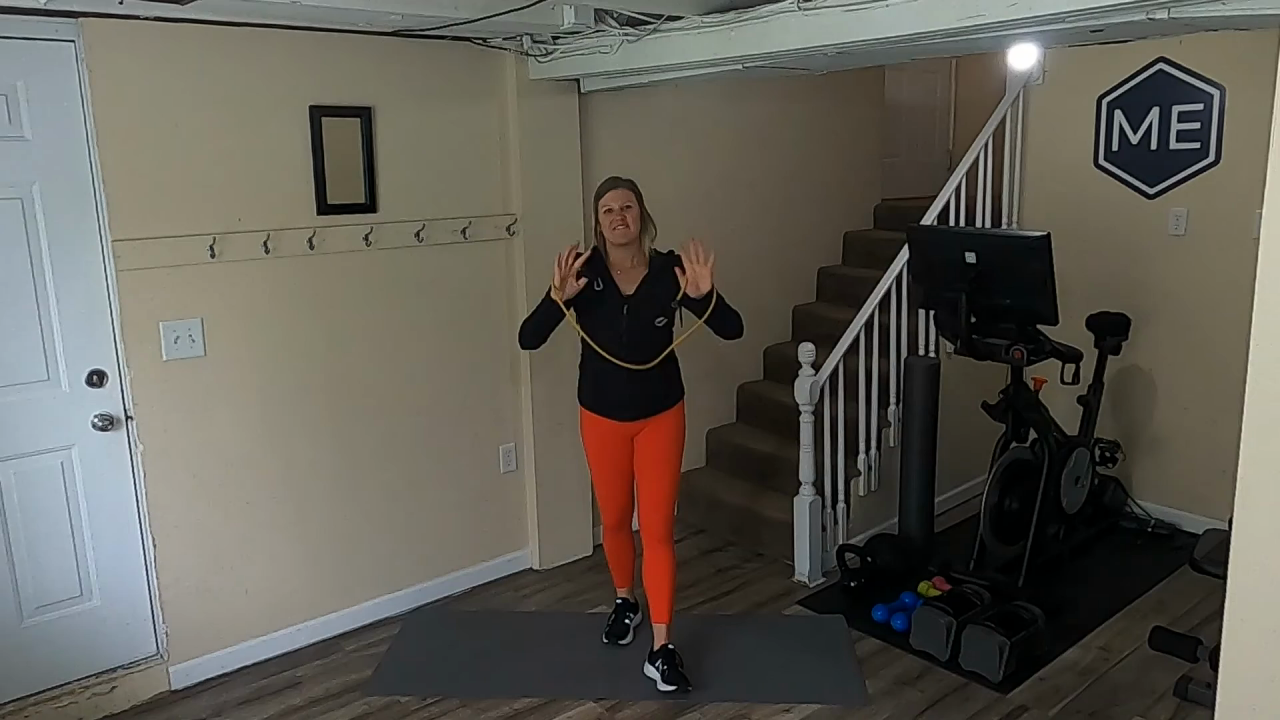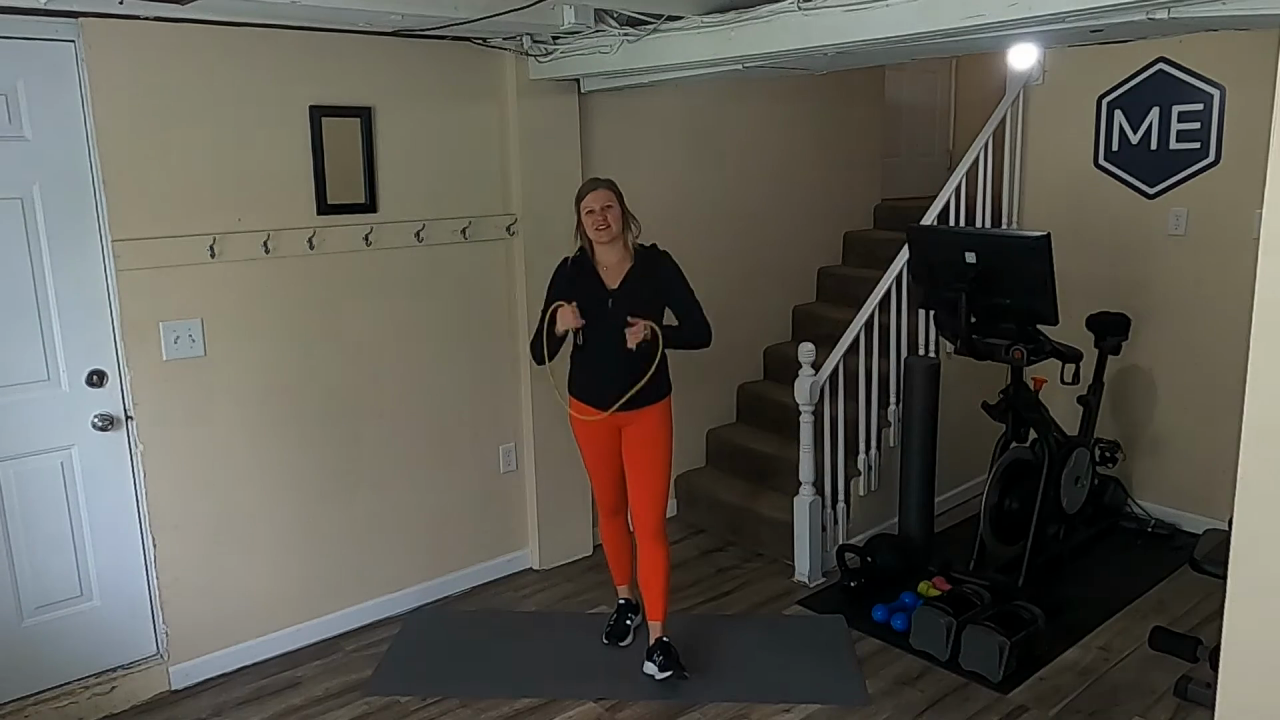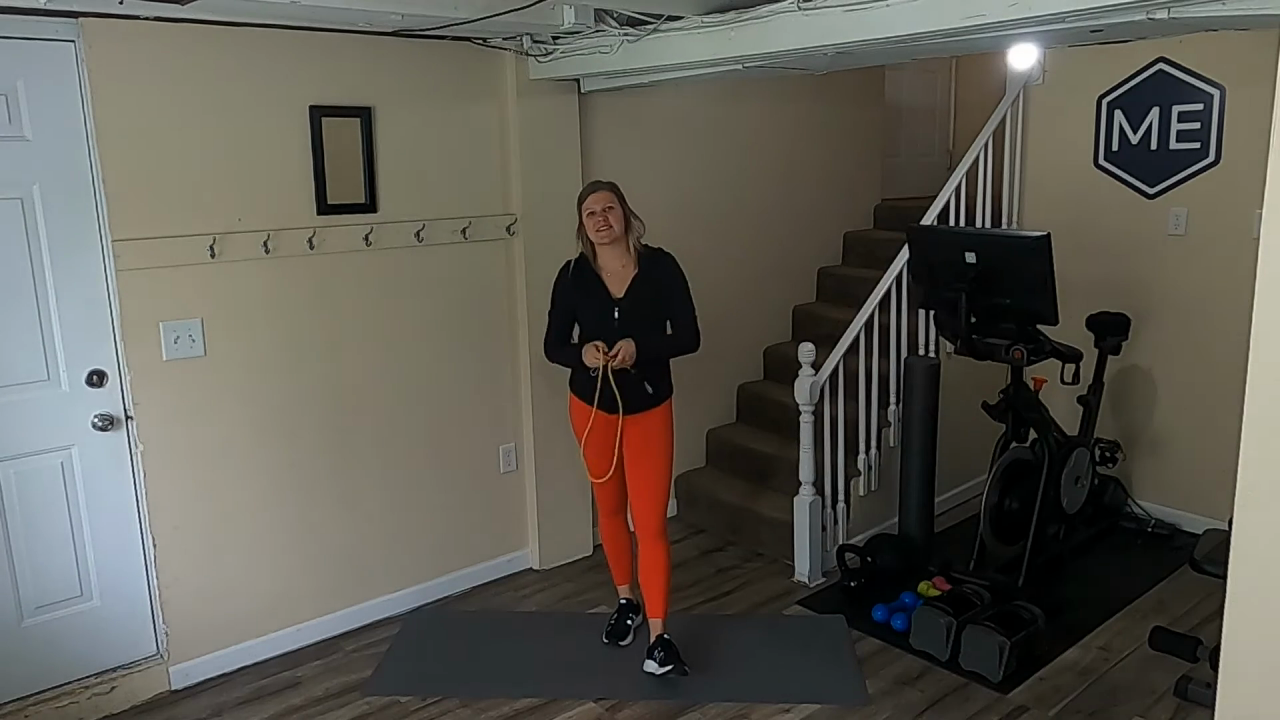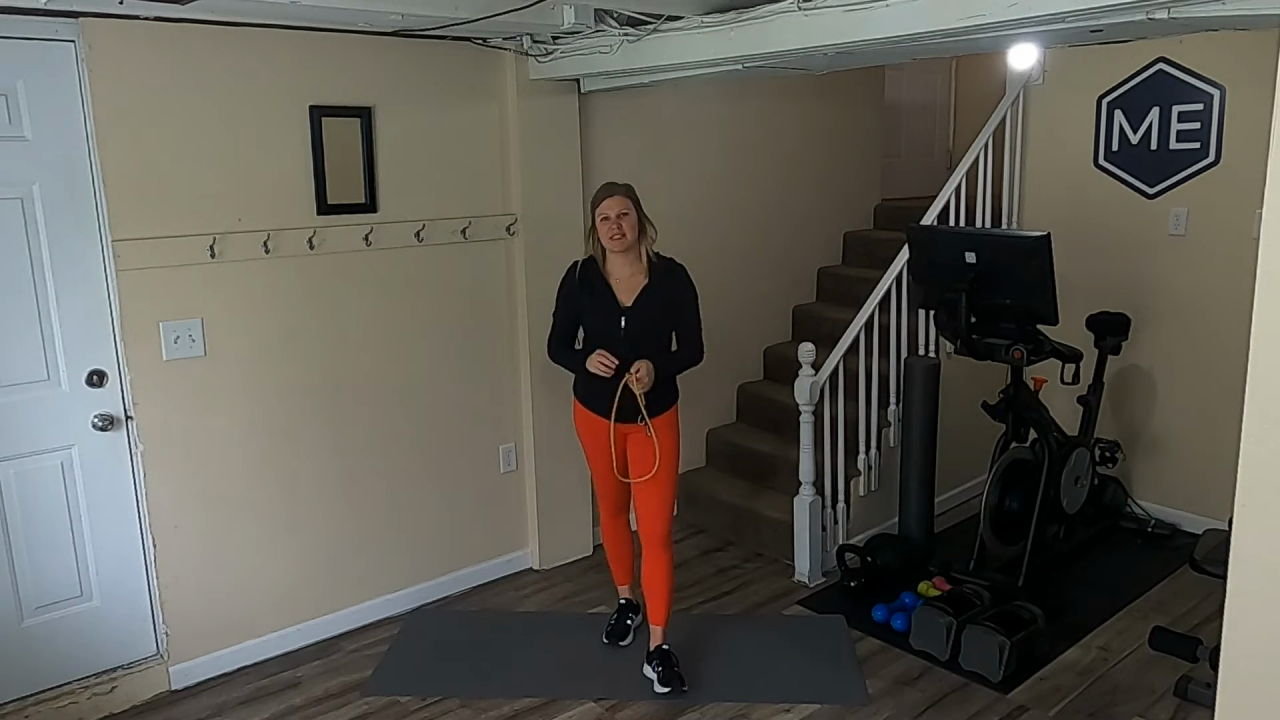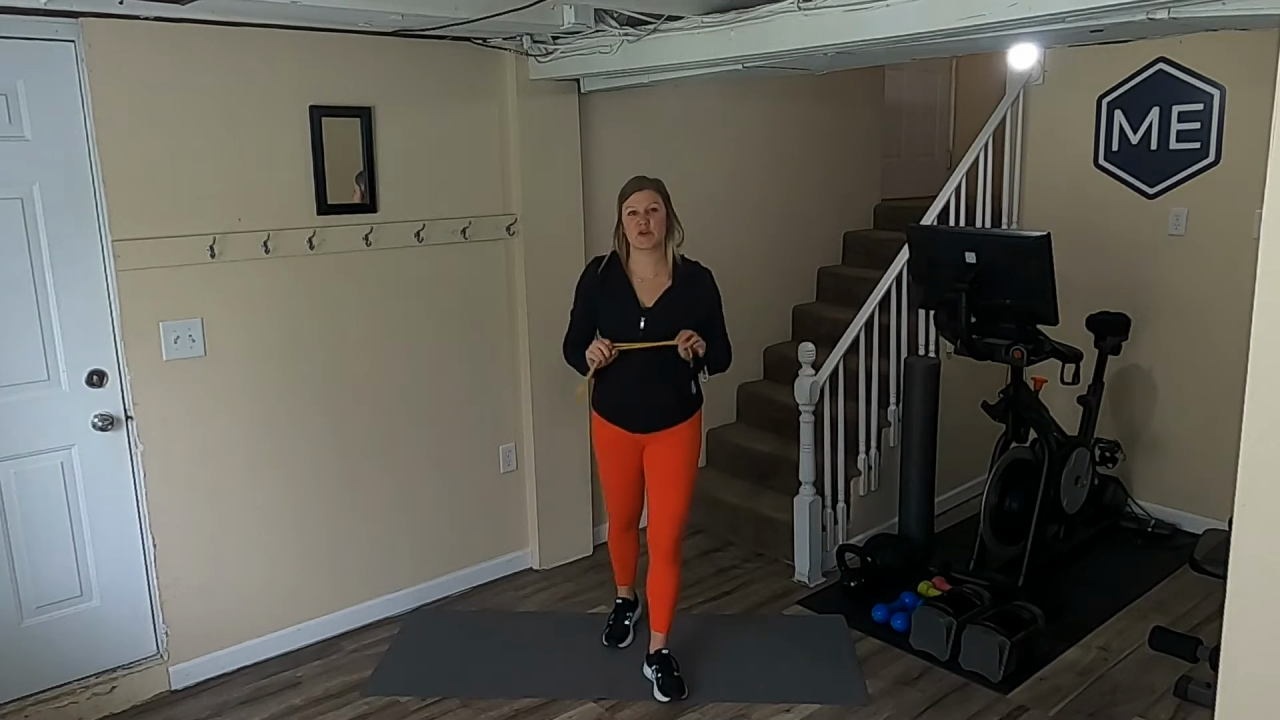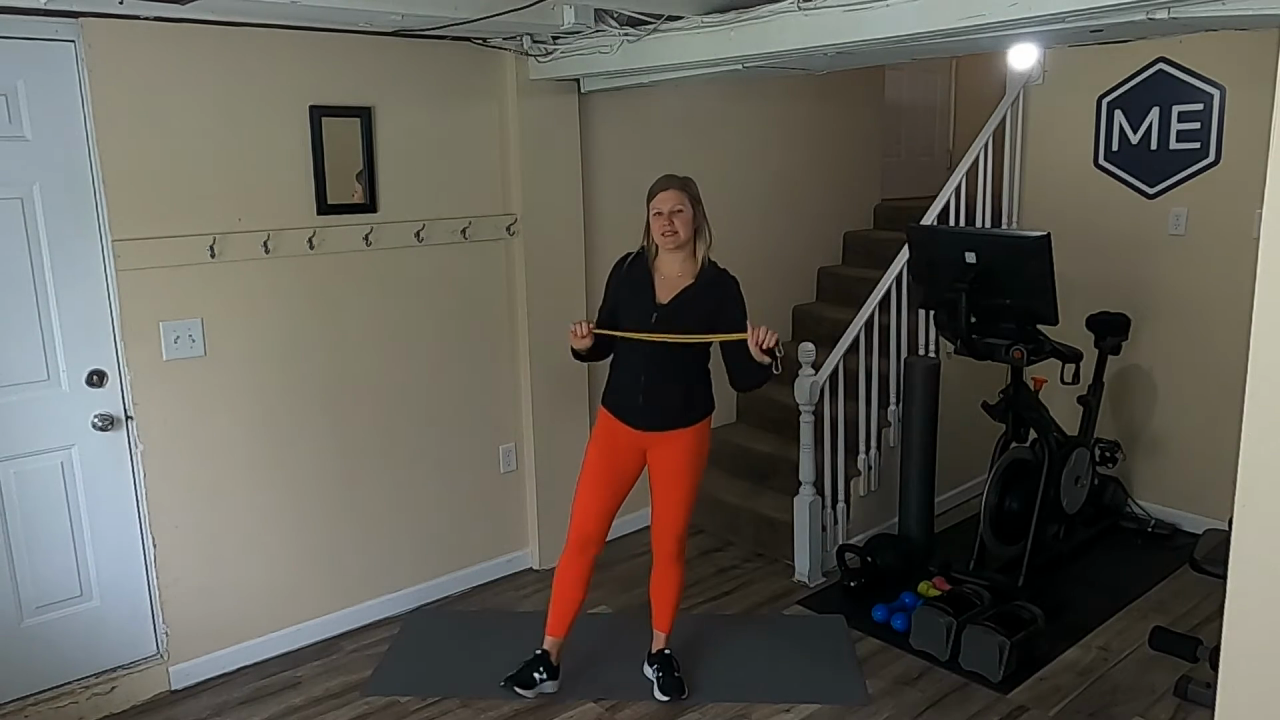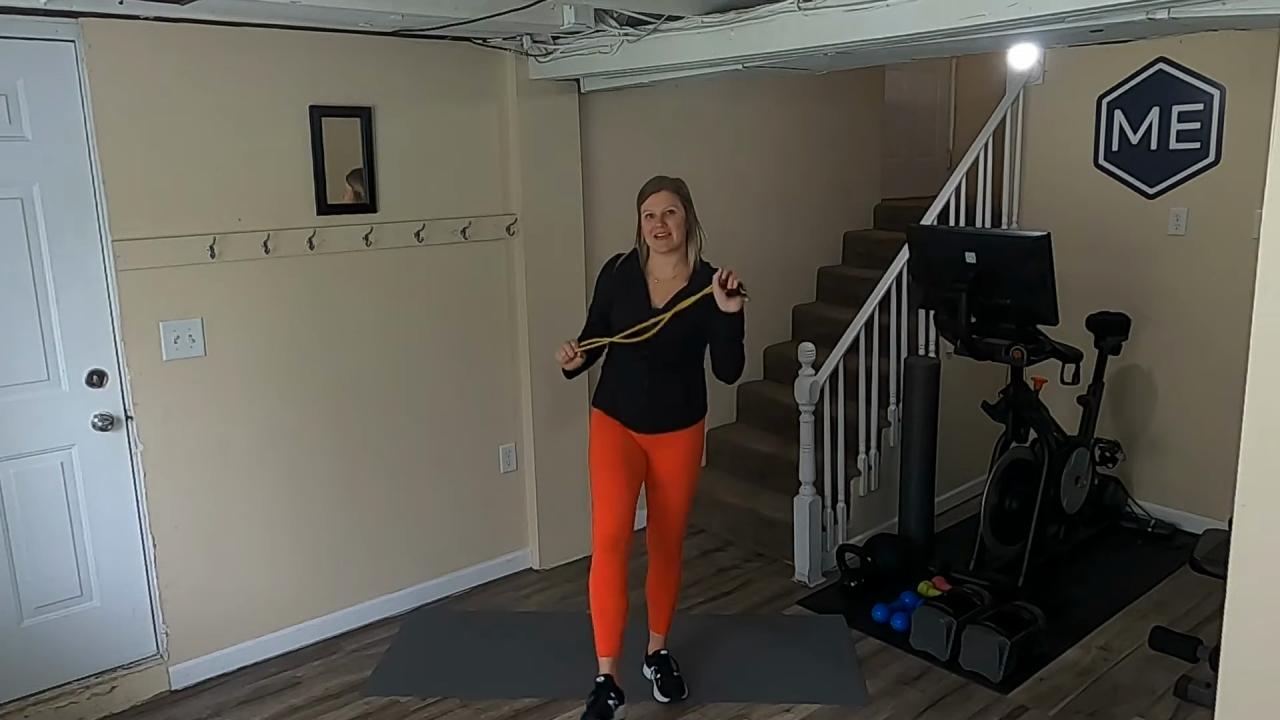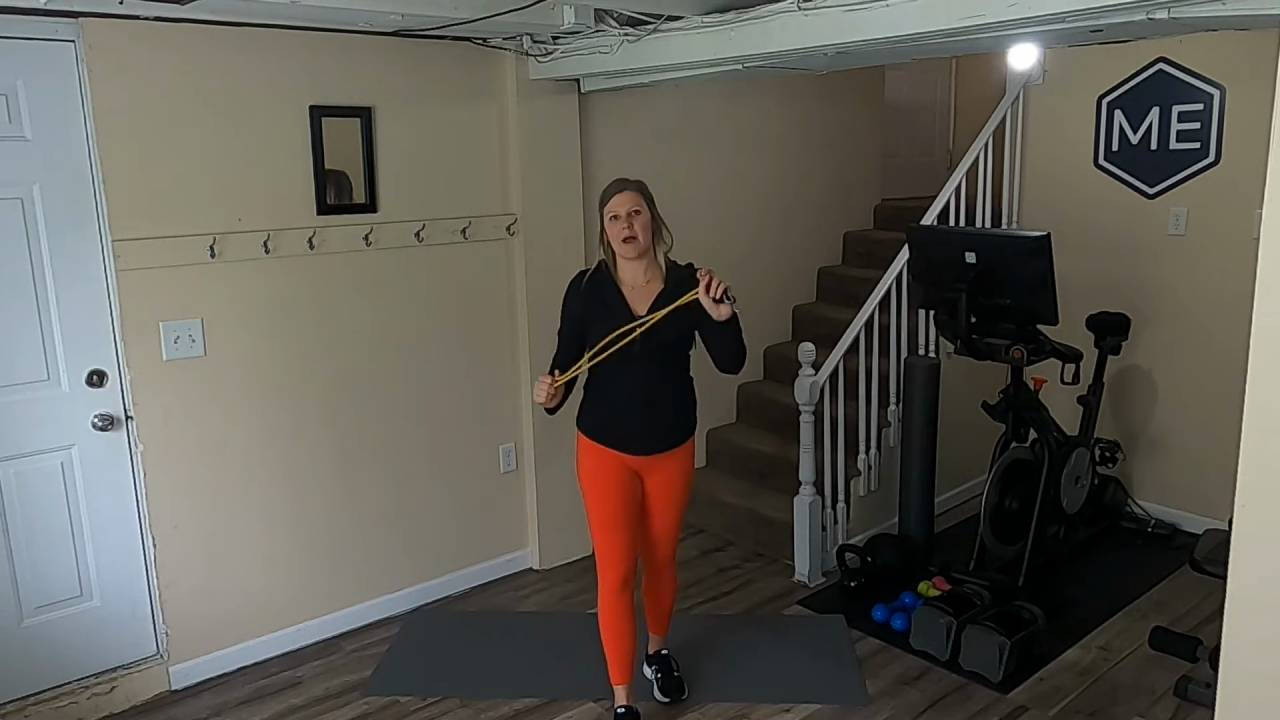
dt=0.5s
person 1, frame 1
left shoulder: (670, 268)
right shoulder: (583, 273)
left elbow: (732, 330)
right elbow: (529, 340)
left wrist: (704, 296)
right wrist: (556, 297)
left hip: (661, 415)
right hip: (601, 416)
left knee: (657, 528)
right knee: (615, 520)
left ankle: (661, 649)
right ankle: (624, 602)
person 1, frame 2
left shoulder: (656, 265)
right shoulder: (570, 272)
left elbow: (701, 334)
right elbow: (540, 353)
left wrist: (657, 330)
right wrist: (556, 328)
left hip: (648, 409)
right hip: (590, 408)
left knee: (650, 522)
right knee: (611, 510)
left ankle: (658, 641)
right ankle: (625, 601)
person 1, frame 3
left shoulder: (660, 266)
right shoulder: (572, 275)
left elbow: (689, 338)
right elbow: (552, 345)
left wrist: (639, 347)
right wrist: (582, 351)
left hip: (649, 408)
right hip: (591, 407)
left knee: (651, 522)
right knee: (611, 508)
left ankle: (659, 639)
right ankle: (626, 602)
person 1, frame 4
left shoulder: (671, 276)
right shoulder: (580, 278)
left elbow: (692, 349)
right elbow: (557, 346)
left wrist: (656, 367)
right wrist: (586, 359)
left hip: (655, 416)
right hip: (596, 412)
left knee: (656, 530)
right knee: (613, 511)
left ankle: (658, 649)
right ankle: (626, 602)
person 1, frame 5
left shoulder: (696, 280)
right shoulder: (599, 275)
left elbow: (720, 359)
right elbow: (571, 348)
left wrist: (697, 354)
right wrist: (591, 356)
left hip: (675, 427)
right hip: (613, 423)
left knee: (666, 542)
right knee: (621, 523)
left ankle: (659, 652)
right ankle: (626, 599)
person 1, frame 6
left shoulder: (719, 286)
right shoulder: (627, 270)
left elbow: (743, 381)
right elbow: (606, 344)
left wrist: (761, 358)
right wrist: (582, 345)
left hip: (682, 432)
right hip: (618, 423)
left knee: (669, 544)
right knee: (583, 534)
left ankle: (660, 652)
right ankle: (549, 654)
person 1, frame 7
left shoulder: (712, 285)
right shoulder: (618, 273)
left elbow: (729, 371)
right elbow: (594, 337)
left wrist: (731, 313)
right wrist: (573, 356)
left hip: (680, 431)
right hip: (615, 422)
left knee: (667, 546)
right knee: (611, 537)
left ankle: (658, 652)
person 1, frame 8
left shoulder: (687, 283)
right shoulder: (586, 289)
left elbow: (731, 363)
right elbow: (565, 360)
left wrist: (721, 314)
right wrist: (552, 391)
left hip: (672, 449)
right hip: (604, 450)
left knee: (661, 560)
right knee: (616, 572)
left ankle: (658, 650)
